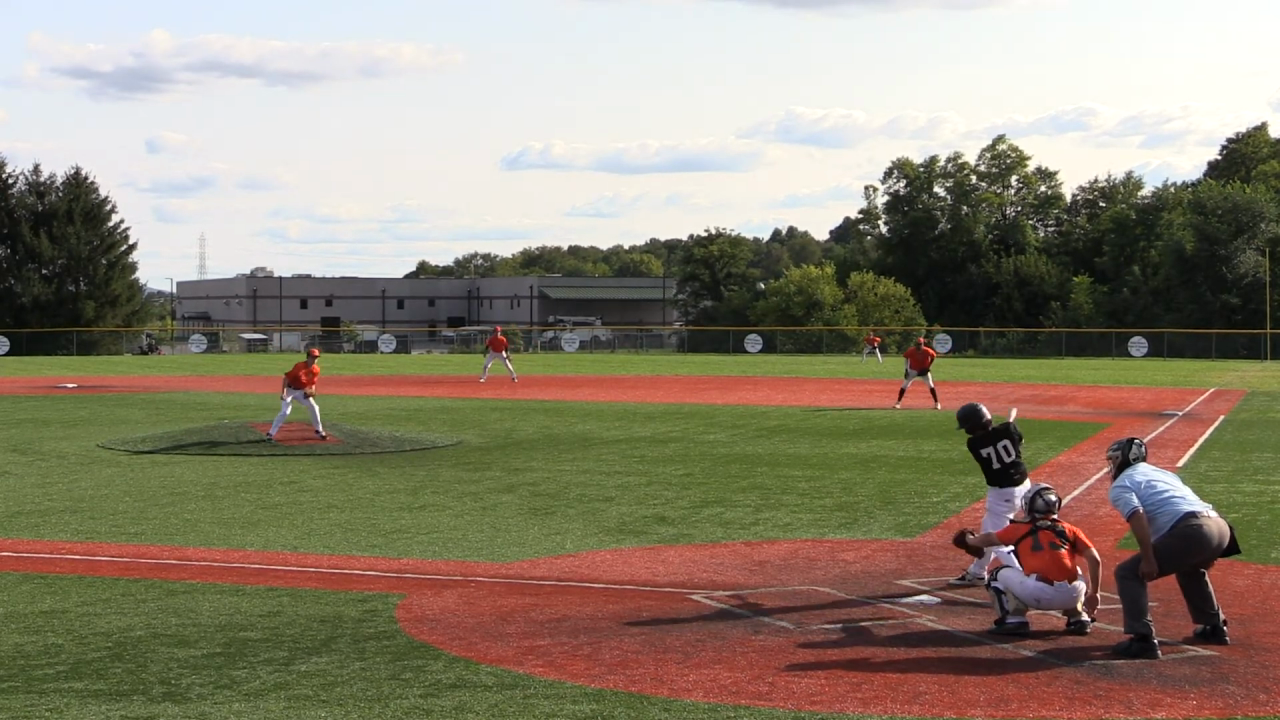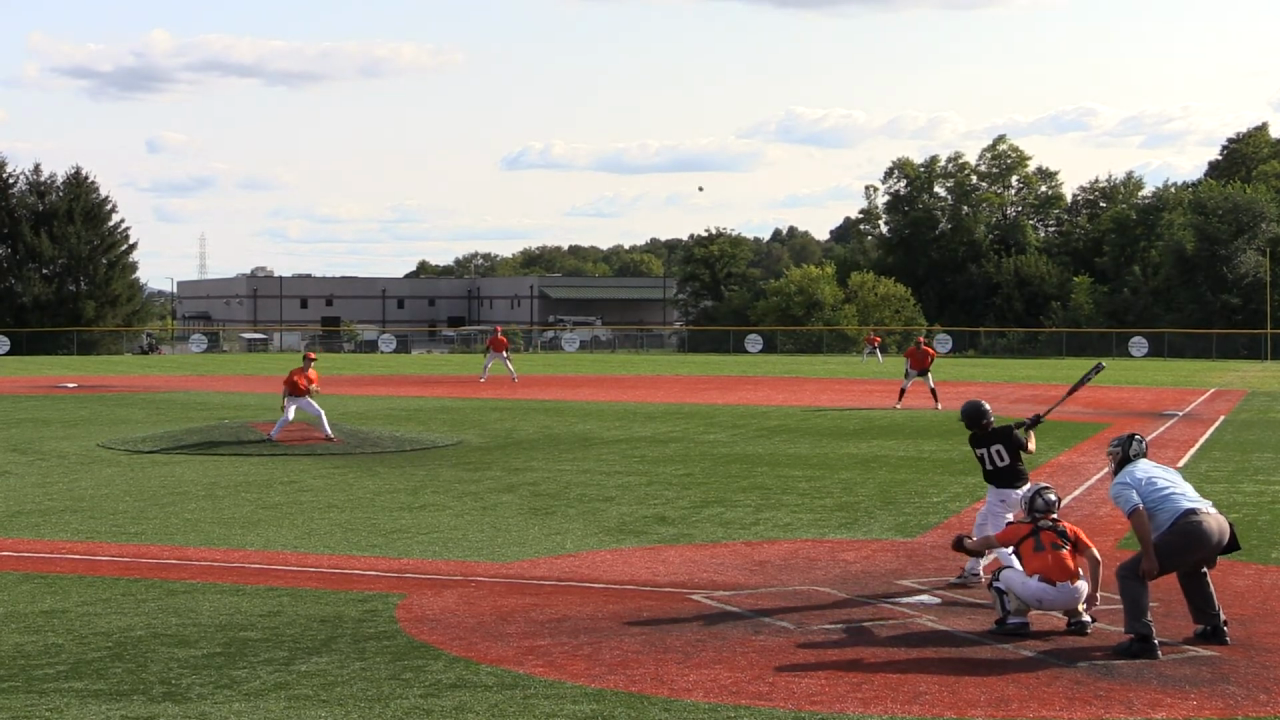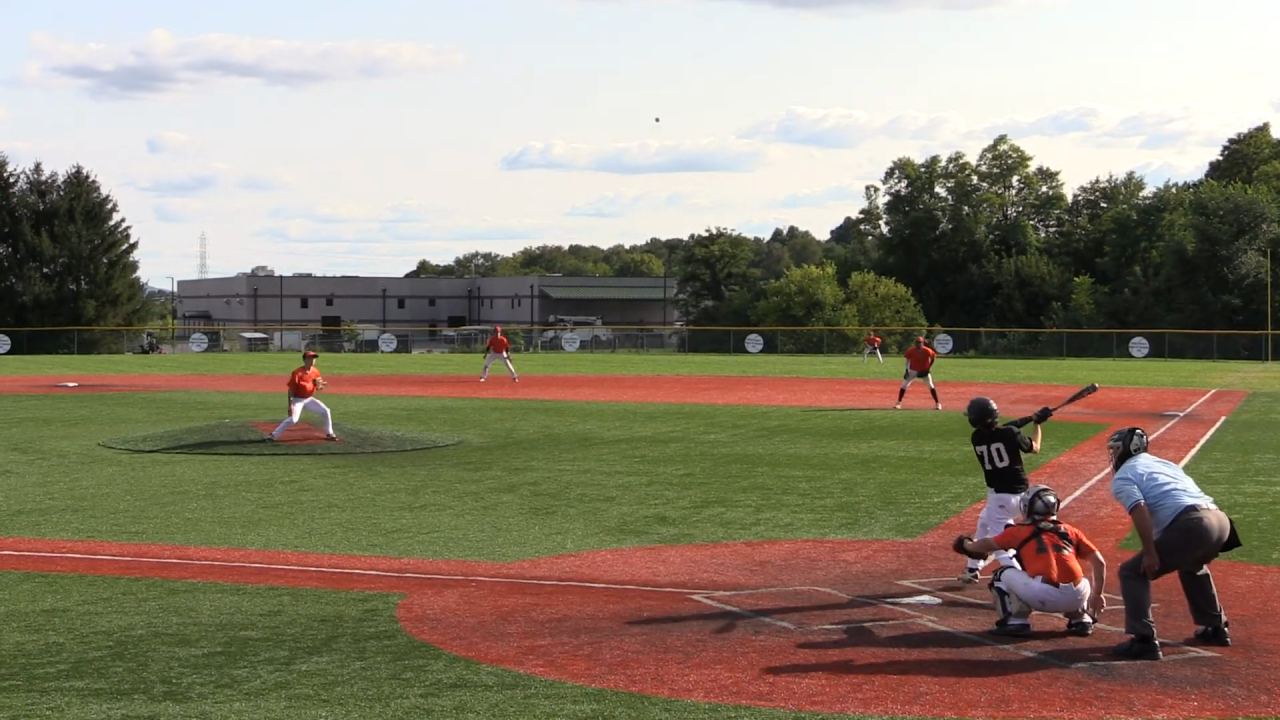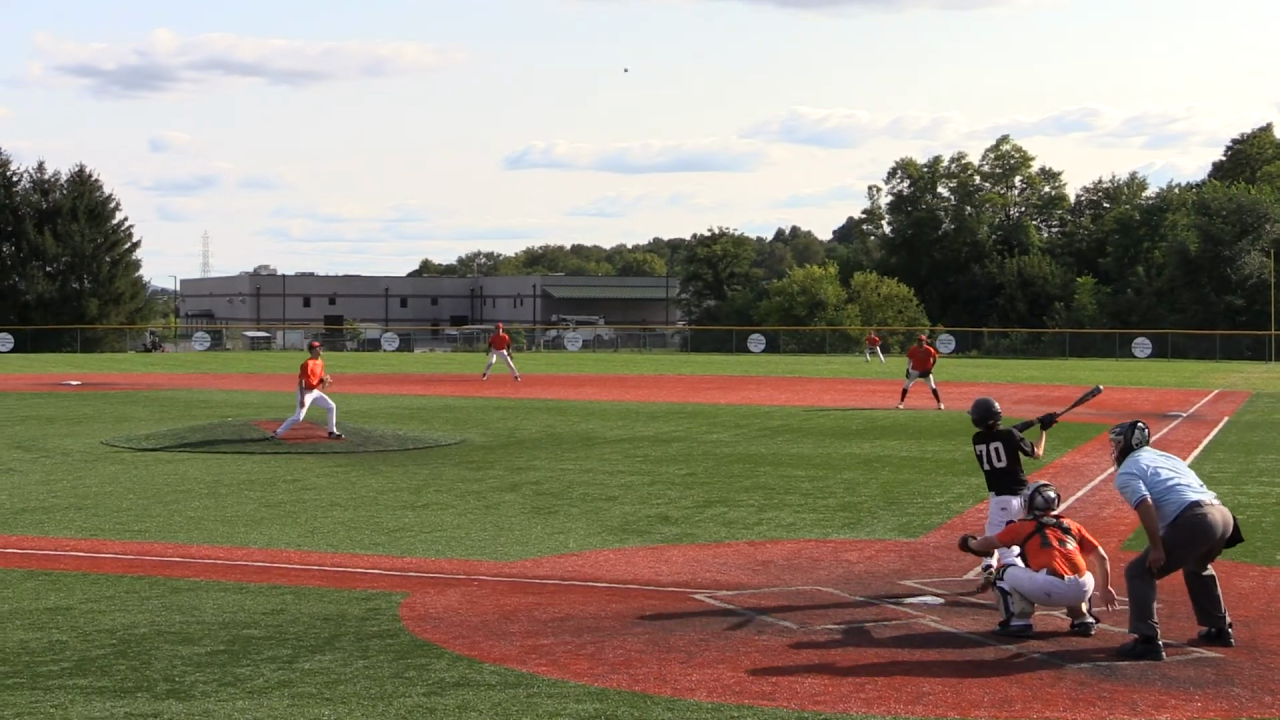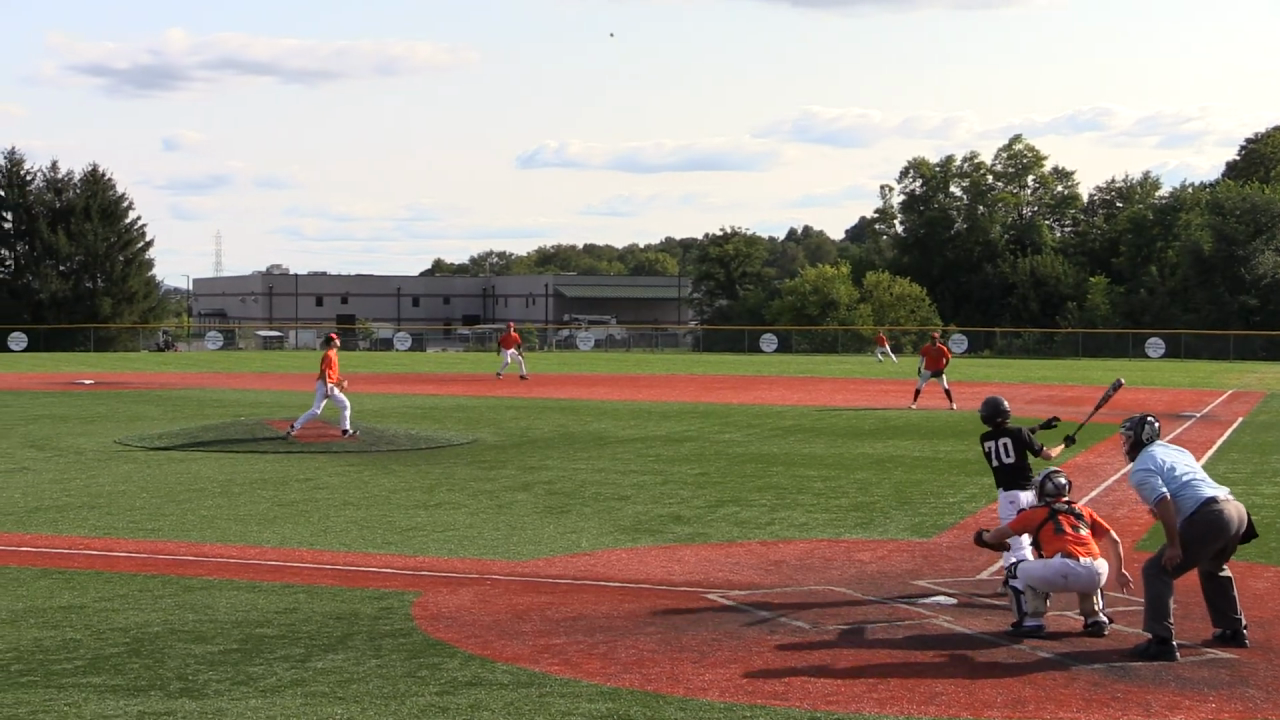
dt=0.1s
person 1, frame 1
left shoulder: (1120, 486)
right shoulder: (1164, 473)
left elbow: (1137, 516)
left wrist: (1148, 559)
right wrist: (1206, 553)
left hip: (1191, 532)
right hip: (1220, 527)
left knee: (1128, 573)
right knee: (1189, 567)
left ankle: (1143, 640)
right ankle: (1214, 627)
person 1, frame 2
left shoulder: (1120, 483)
right shoulder: (1165, 470)
left elbow: (1138, 514)
left wrist: (1149, 556)
right wrist: (1207, 552)
left hip: (1191, 529)
right hip: (1220, 523)
left knee: (1129, 573)
right knee: (1191, 568)
left ankle: (1143, 640)
right ankle: (1215, 628)
person 1, frame 3
left shoulder: (1121, 478)
right shoulder: (1166, 464)
left elbow: (1139, 510)
left wrist: (1150, 553)
left hip: (1191, 526)
right hip: (1220, 520)
left knee: (1132, 573)
right knee: (1192, 566)
left ankle: (1144, 641)
right ankle: (1216, 628)
person 1, frame 4
left shoulder: (1124, 473)
right shoulder: (1168, 457)
left elbow: (1146, 506)
left wrist: (1157, 547)
left hip: (1194, 522)
right hip: (1222, 514)
left knee: (1139, 572)
right knee: (1197, 567)
left ankle: (1147, 641)
right ankle: (1219, 629)
person 1, frame 5
left shoulder: (1139, 469)
right shoulder: (1176, 451)
left elbow: (1164, 502)
left wrist: (1173, 545)
left hip: (1209, 518)
right hip: (1236, 510)
left knee: (1156, 570)
right knee: (1212, 567)
left ankle: (1162, 642)
right ankle: (1234, 630)
person 2, frame 1
left shoulder: (973, 444)
right shoulder: (1009, 429)
left hip: (1002, 493)
right hip: (1023, 487)
right knee: (989, 530)
right ankle: (976, 573)
person 2, frame 2
left shoulder: (974, 440)
right shoulder: (1009, 433)
right elbow: (1030, 449)
left wrist: (1025, 423)
right wrist: (1029, 428)
left hip: (1000, 493)
right hip: (1022, 488)
right knee: (982, 523)
right ankle: (973, 572)
person 2, frame 3
left shoulder: (976, 438)
right shoulder: (1010, 434)
right elbow: (1034, 448)
left wrist: (1032, 417)
right wrist: (1037, 423)
left hip: (1000, 496)
right hip: (1021, 493)
right knee: (984, 523)
right ankle: (973, 569)
person 2, frame 4
left shoulder: (977, 439)
right shoulder: (1010, 436)
right elbow: (1036, 454)
left wrist: (1036, 421)
right wrist: (1043, 430)
left hip: (1001, 499)
right hip: (1022, 496)
left knee: (1007, 551)
right knee: (995, 531)
right ankle: (990, 569)
person 2, frame 5
left shoulder: (984, 439)
right shoulder: (1019, 433)
right elbow: (1047, 455)
left wrist: (1040, 426)
right wrist: (1064, 445)
left hip: (1010, 495)
right hip: (1031, 493)
left knee: (1019, 547)
right knee: (1016, 540)
person 3, frame 1
left shoulder: (1018, 529)
right shoulder: (1070, 530)
left elbow: (989, 539)
right elbow: (1095, 560)
left wrist: (971, 540)
right wrist: (1093, 593)
left hip: (1039, 593)
right hip: (1073, 594)
left knee: (999, 575)
left ankle: (1015, 620)
right ankle: (1080, 619)
person 3, frame 2
left shoulder: (1020, 529)
right shoulder: (1070, 529)
left elbow: (988, 542)
right elbow: (1095, 559)
left wrist: (967, 543)
right wrist: (1093, 591)
left hip: (1041, 594)
right hip: (1075, 594)
left knee: (1001, 575)
left ankle: (1015, 620)
right ankle: (1080, 619)
person 3, frame 3
left shoulder: (1020, 531)
right shoulder: (1071, 531)
left elbow: (987, 544)
right elbow: (1099, 562)
left wrist: (968, 544)
right wrist: (1097, 594)
left hip: (1044, 595)
right hip: (1078, 596)
left knee: (1003, 576)
left ankle: (1016, 622)
right ankle: (1081, 620)
person 3, frame 4
left shoulder: (1022, 527)
right shoulder: (1071, 525)
left elbow: (989, 543)
right elbow: (1101, 556)
left wrist: (971, 544)
right wrist: (1105, 587)
left hip: (1048, 588)
right hip: (1081, 588)
left knee: (1006, 574)
left ankle: (1019, 623)
right ankle: (1083, 621)
person 3, frame 5
left shoulder: (1034, 514)
right shoulder: (1083, 511)
left elbow: (1002, 533)
right elbow: (1114, 540)
left wrist: (986, 537)
right wrist: (1118, 571)
left hip: (1065, 569)
right hip: (1098, 572)
left knee: (1016, 572)
left ankle: (1031, 622)
right ankle: (1096, 620)
